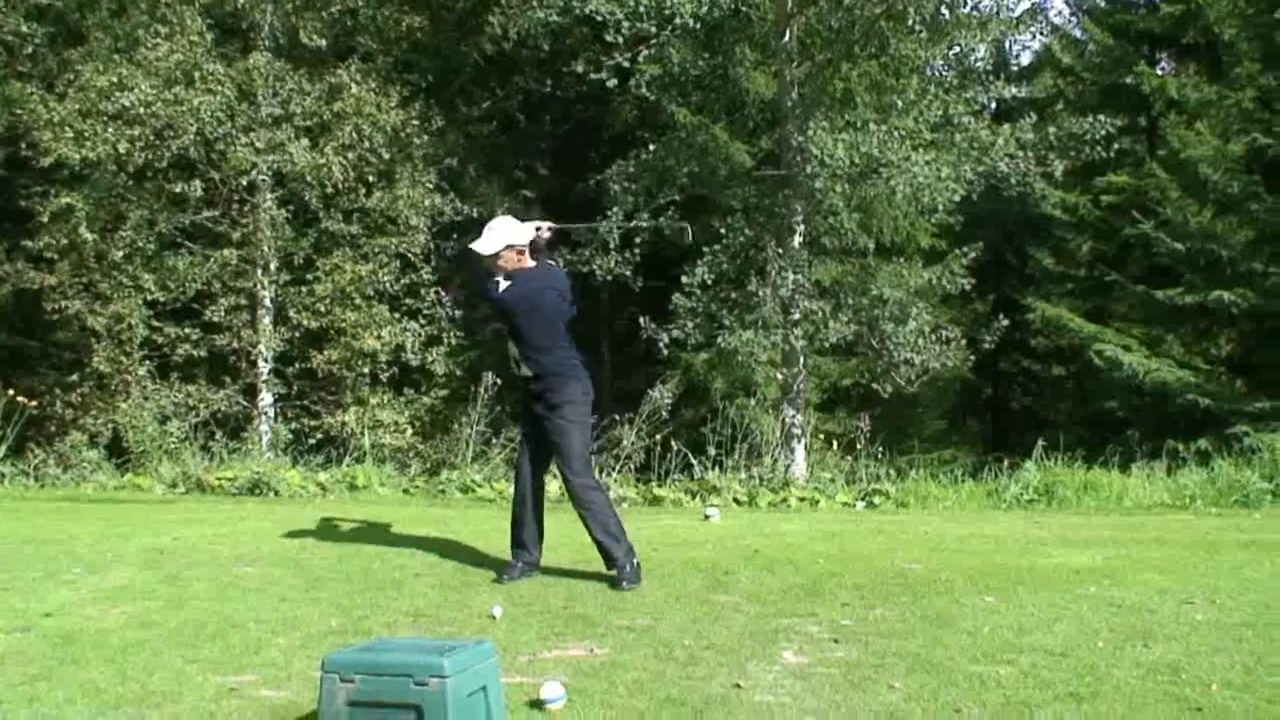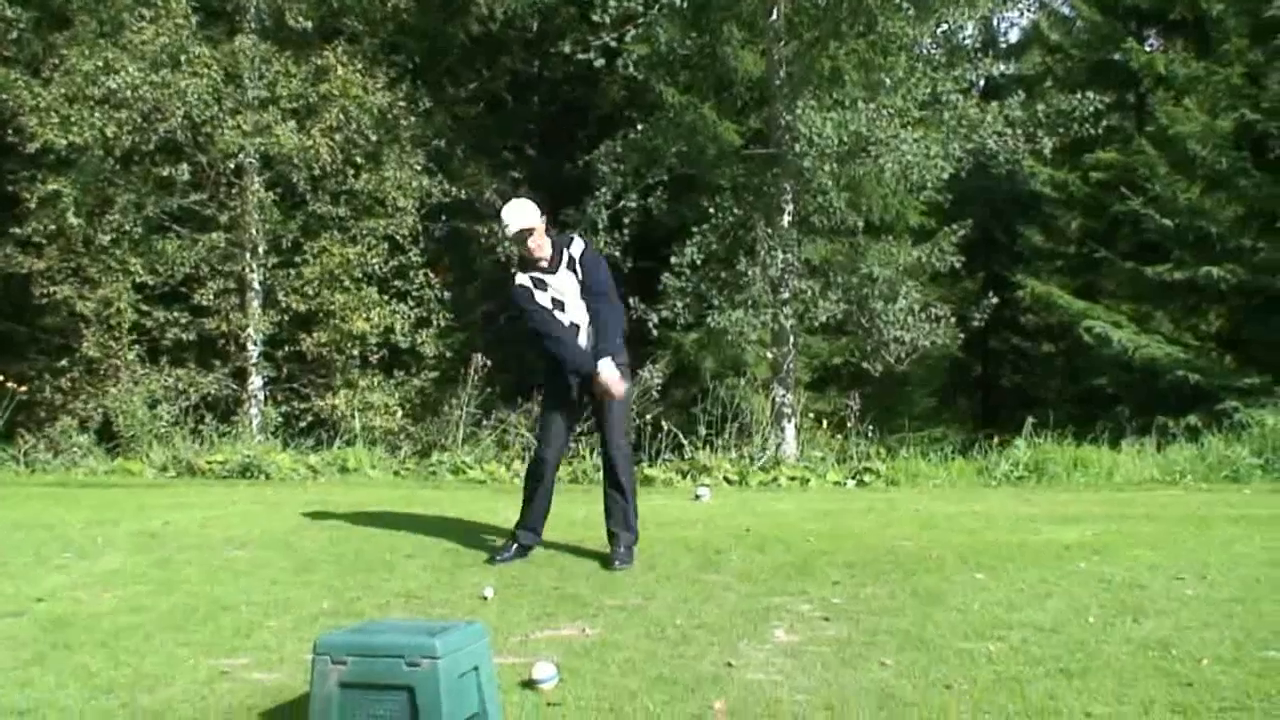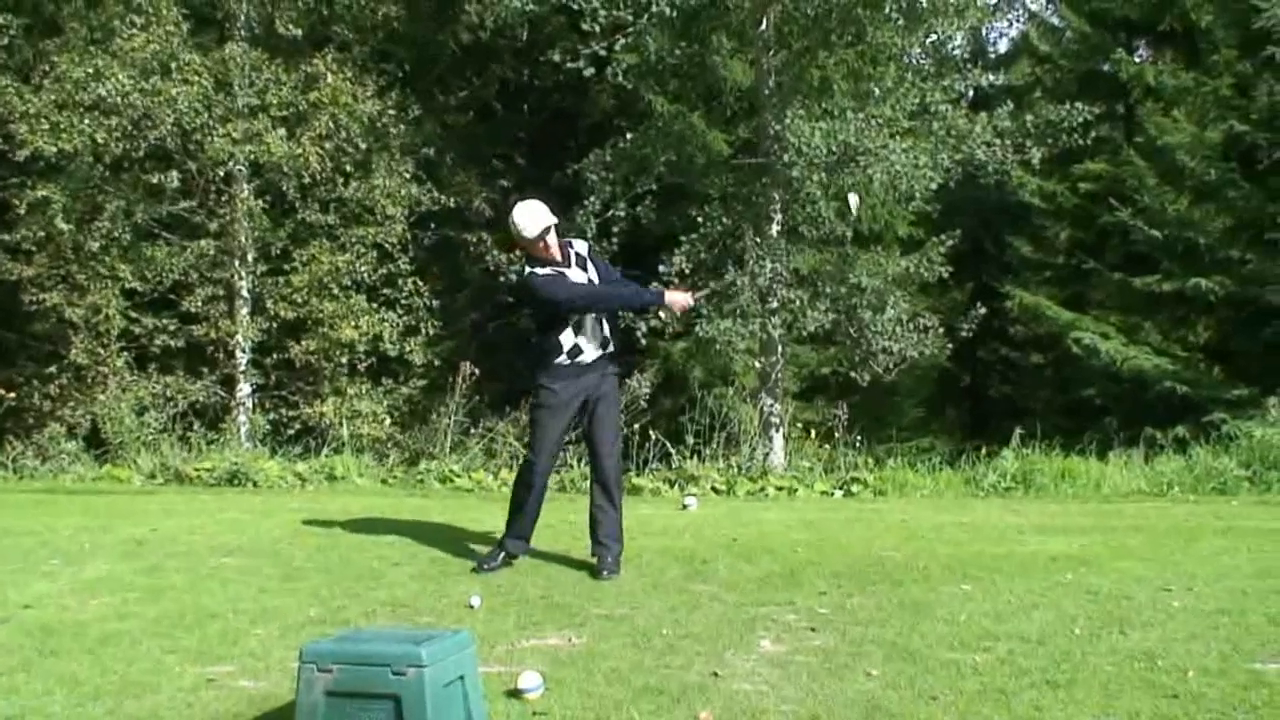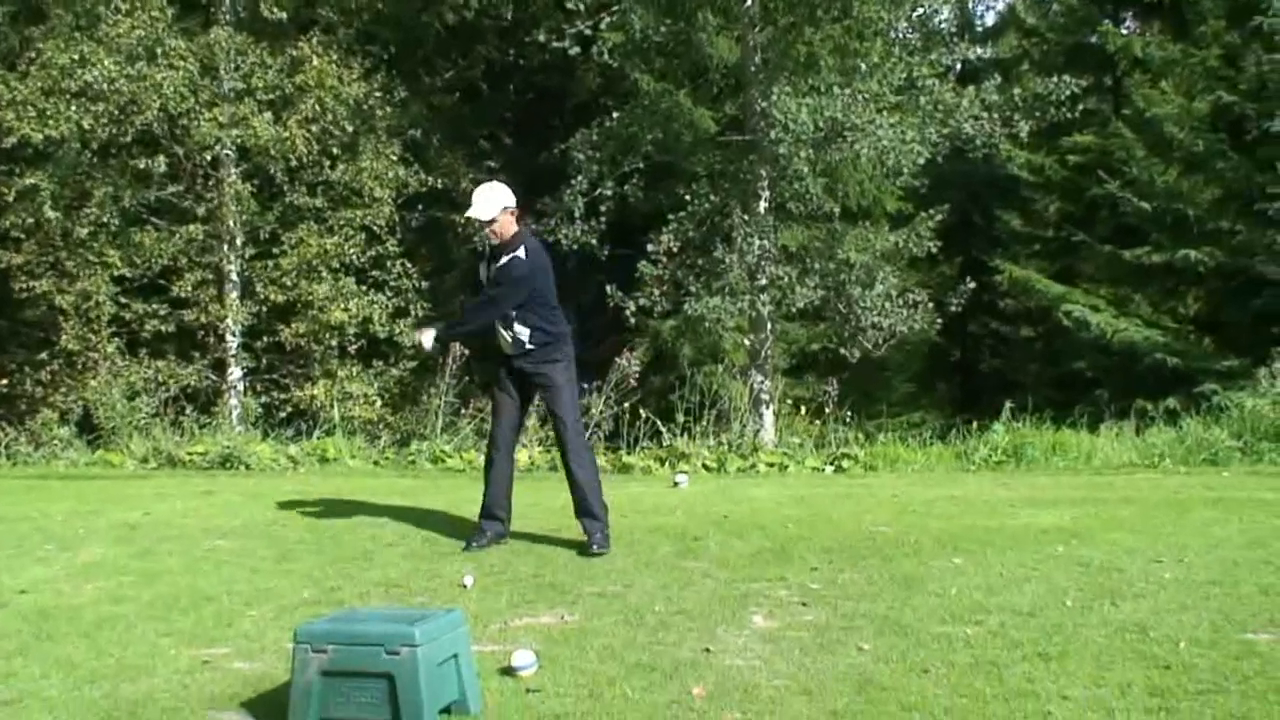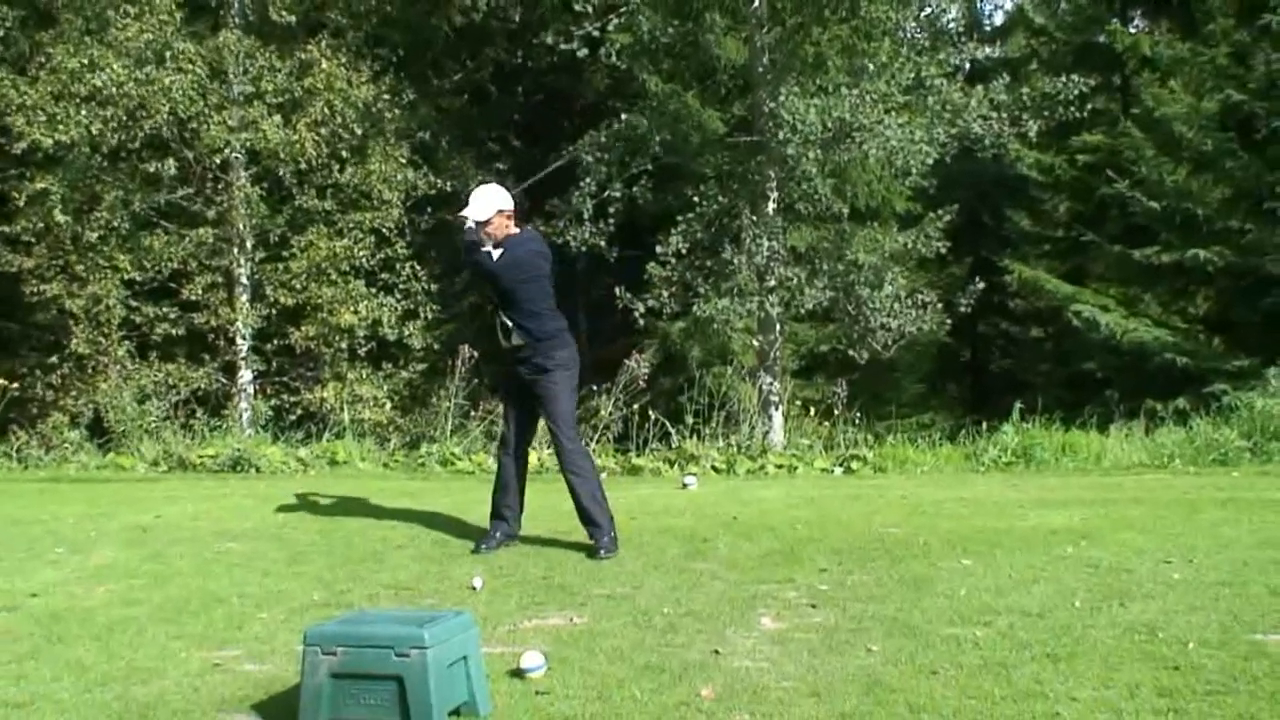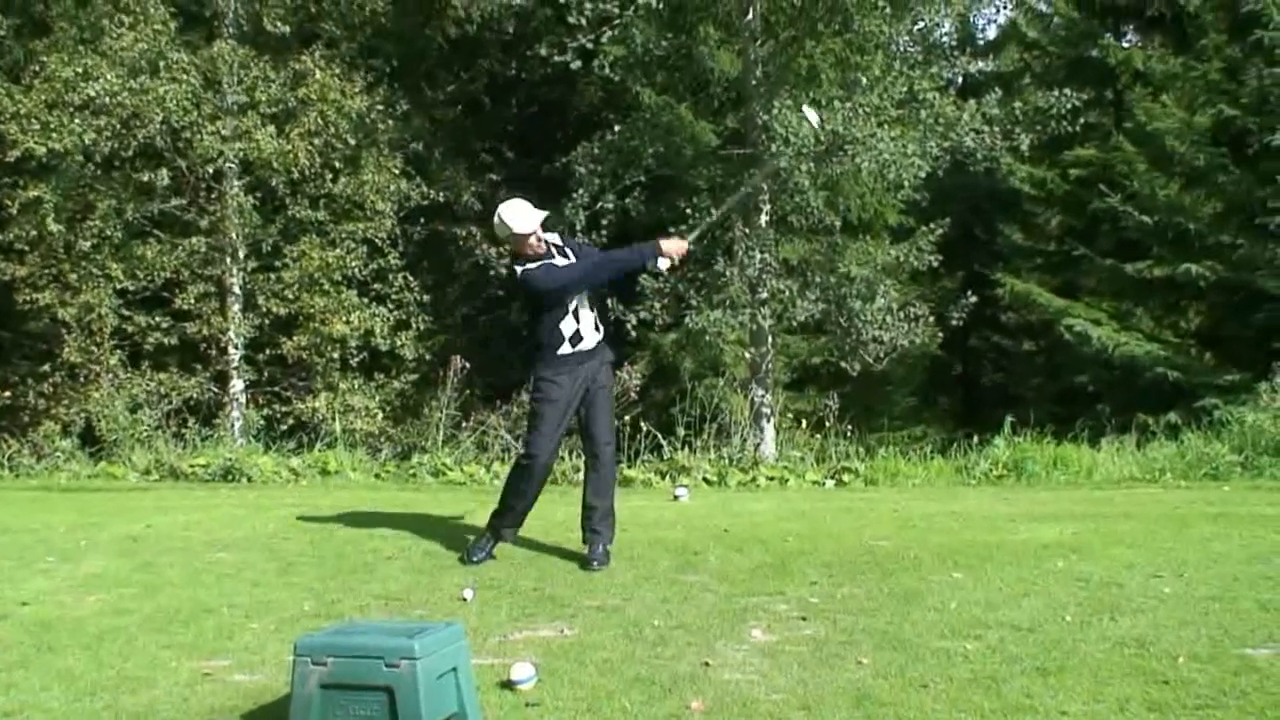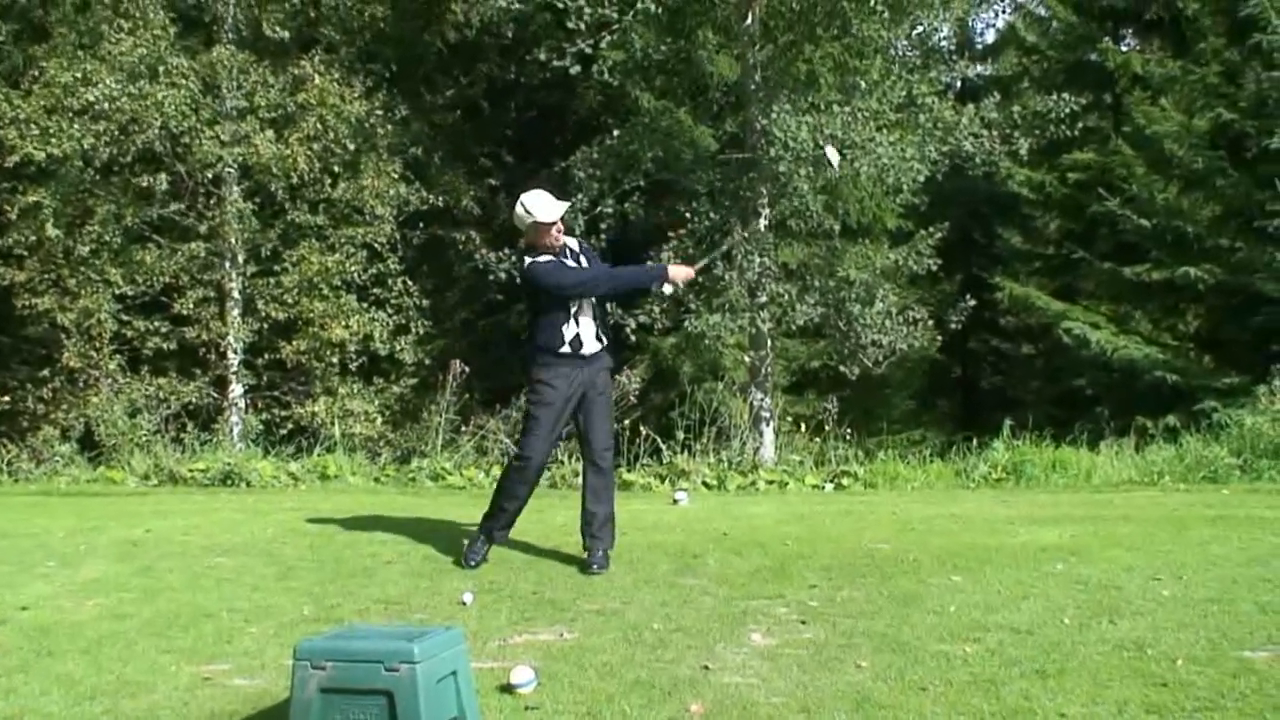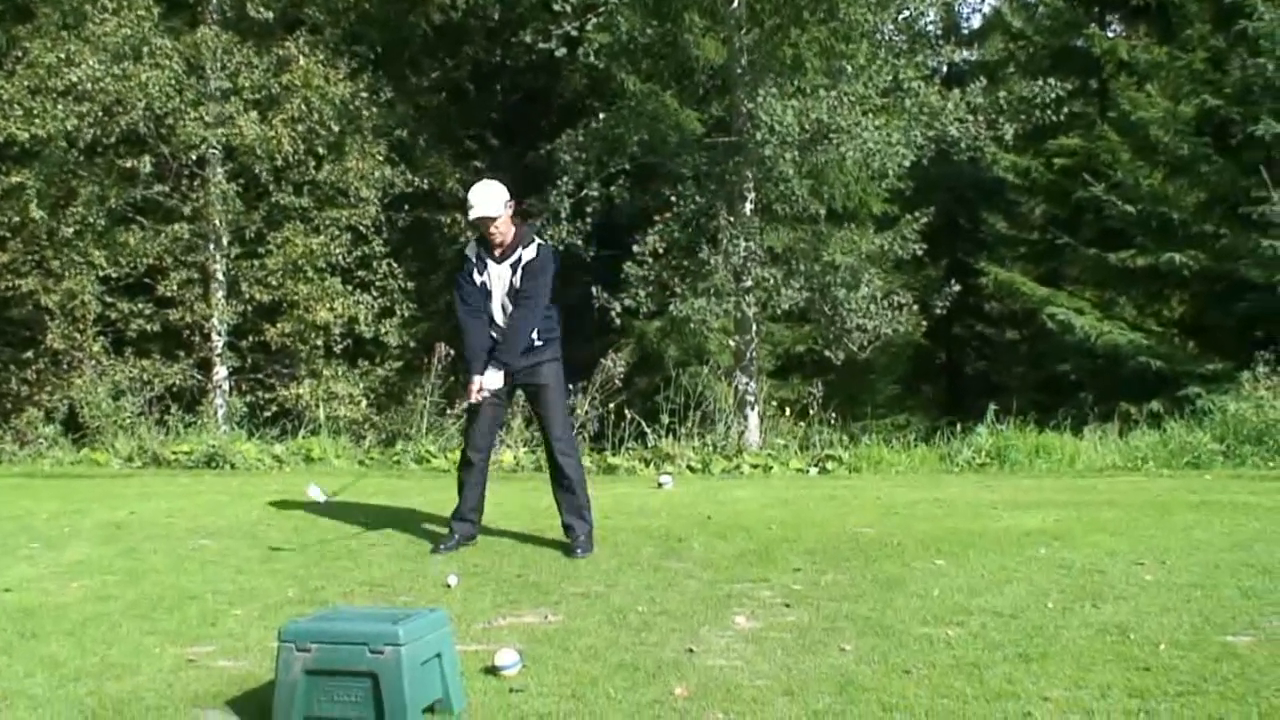
dt=0.5s
person 1, frame 1
left shoulder: (509, 294)
right shoulder: (554, 275)
left elbow: (488, 281)
left wrist: (530, 238)
left hip: (564, 394)
right hip: (541, 392)
left knee: (579, 480)
right knee: (527, 475)
left ankle: (624, 561)
right ankle: (525, 556)
person 1, frame 2
left shoulder: (579, 250)
right shoulder: (523, 283)
left elbow: (607, 305)
right elbow: (553, 332)
left wrist: (605, 360)
right wrist: (591, 370)
left hip: (608, 362)
right hip: (566, 370)
left knee: (617, 450)
right knee: (546, 455)
left ankle: (622, 539)
right ankle: (526, 536)
person 1, frame 3
left shoulder: (580, 251)
right shoulder: (535, 280)
left elbow: (618, 288)
right elbow: (595, 298)
left wrist: (657, 297)
right wrist: (659, 296)
left hip: (601, 370)
right hip: (558, 378)
left knee: (607, 461)
right knee: (537, 461)
left ankle: (608, 550)
right ankle: (512, 543)
person 1, frame 4
left shoulder: (524, 261)
right shoulder: (495, 251)
left elbow: (486, 312)
right elbow: (477, 305)
left wrist: (438, 334)
right wrist: (444, 333)
left hip: (550, 357)
right hip: (511, 360)
left knee: (571, 438)
right knee: (500, 442)
left ankle: (596, 527)
right ankle: (494, 522)
person 1, frame 5
left shoulder: (501, 261)
right shoulder: (528, 244)
left elbow: (470, 255)
left wrist: (471, 234)
left hip: (552, 361)
right hip: (522, 361)
left knee: (568, 445)
right knee: (511, 445)
left ankle: (602, 532)
right ankle: (505, 525)
person 1, frame 6
left shoulder: (558, 243)
right shoulder: (529, 276)
left elbow: (599, 261)
right elbow: (594, 270)
left wrist: (651, 252)
right wrist: (653, 249)
left hip: (595, 359)
right hip: (557, 370)
left knee: (601, 450)
right knee: (538, 453)
left ankle: (598, 539)
right ankle: (497, 531)
person 1, frame 7
left shoulder: (572, 247)
right shoulder: (536, 269)
left elbow: (610, 277)
right elbow: (598, 282)
left wrist: (657, 275)
right wrist: (662, 272)
left hip: (594, 364)
right hip: (554, 371)
left knee: (600, 454)
right knee: (531, 454)
left ankle: (598, 544)
right ankle: (489, 534)
person 1, frame 8
left shoulder: (537, 254)
right shoulder: (472, 258)
left elbow: (524, 318)
right elbow: (471, 318)
left wrist: (498, 370)
right wrist: (476, 371)
left hip: (538, 356)
right hip: (491, 361)
left knee: (560, 441)
right knee: (477, 442)
left ankle: (579, 528)
right ankle: (465, 524)
